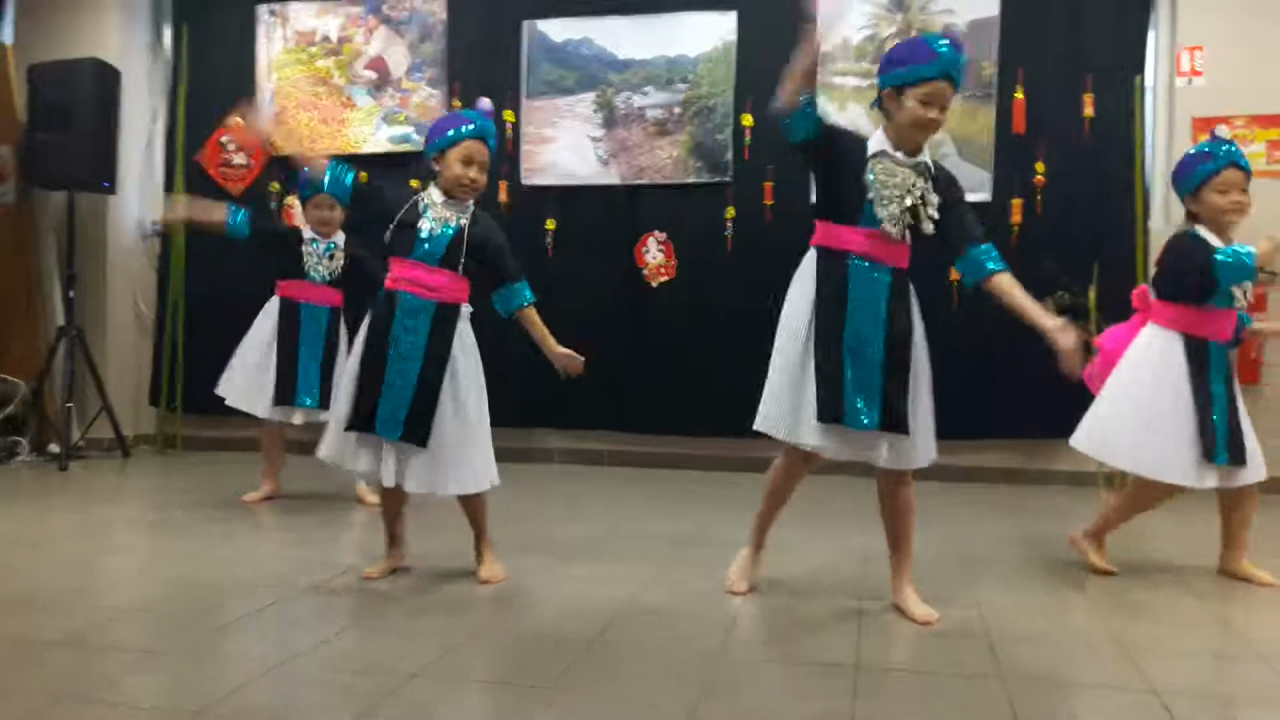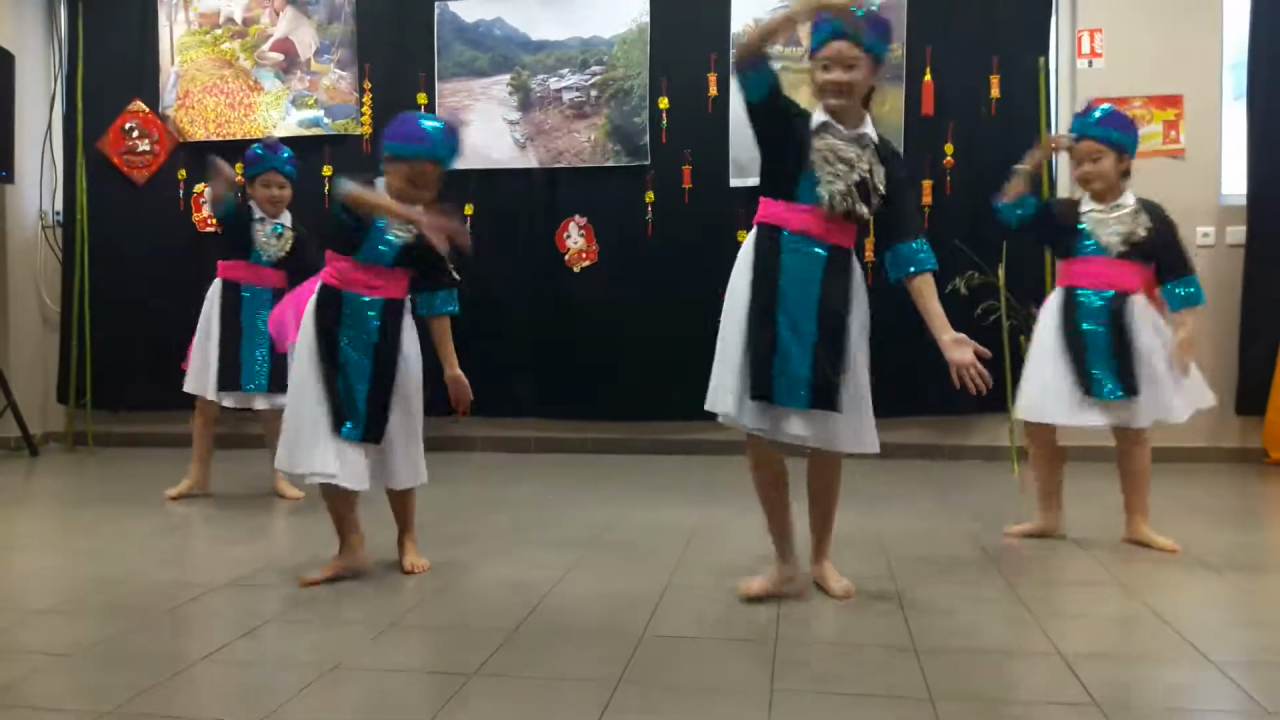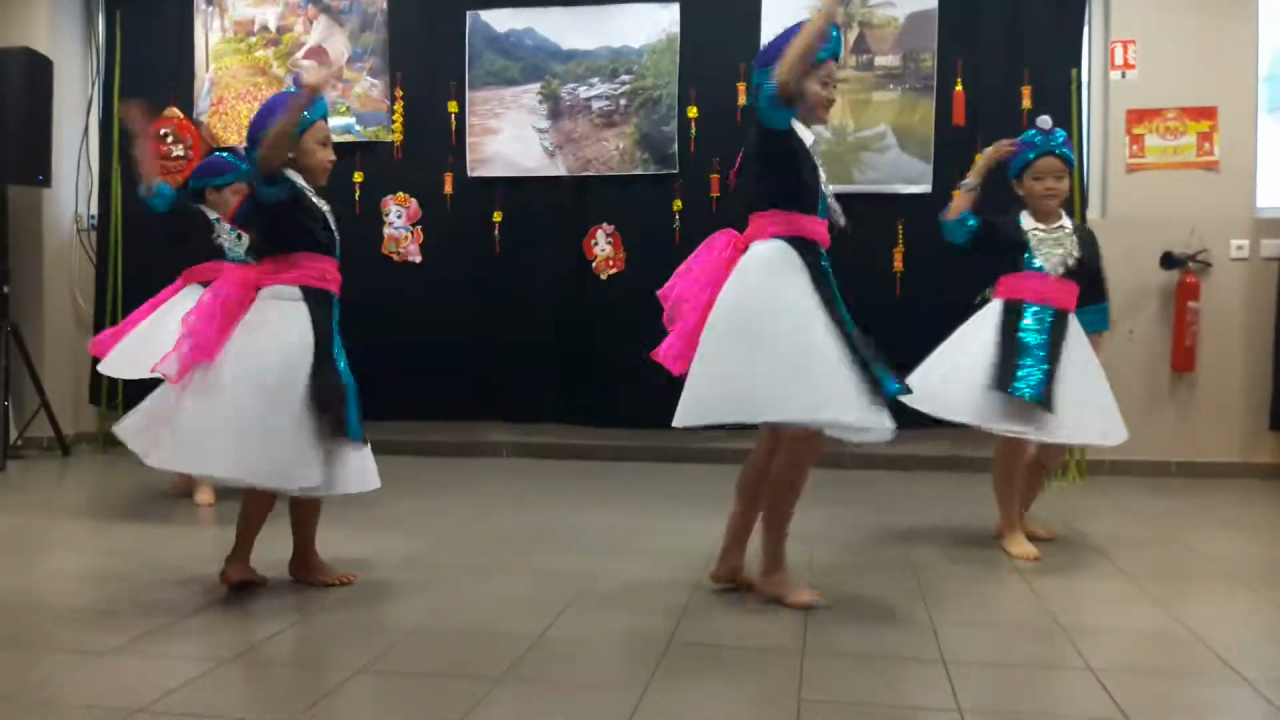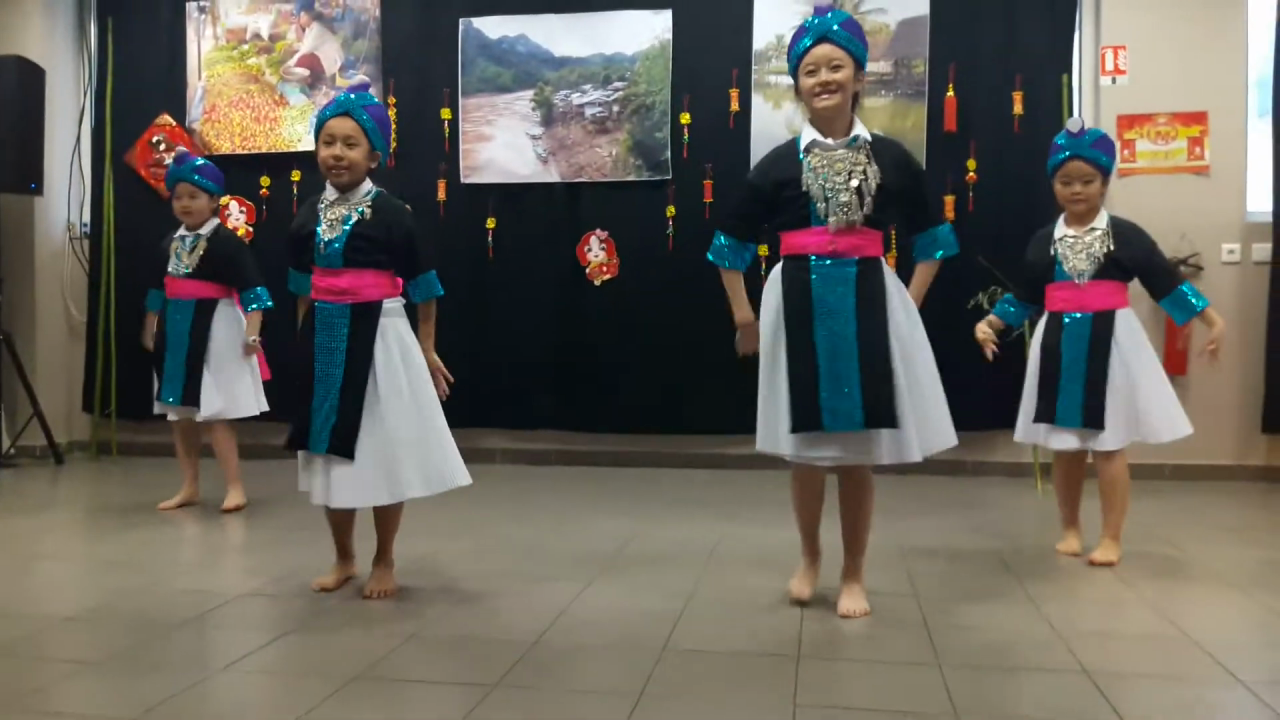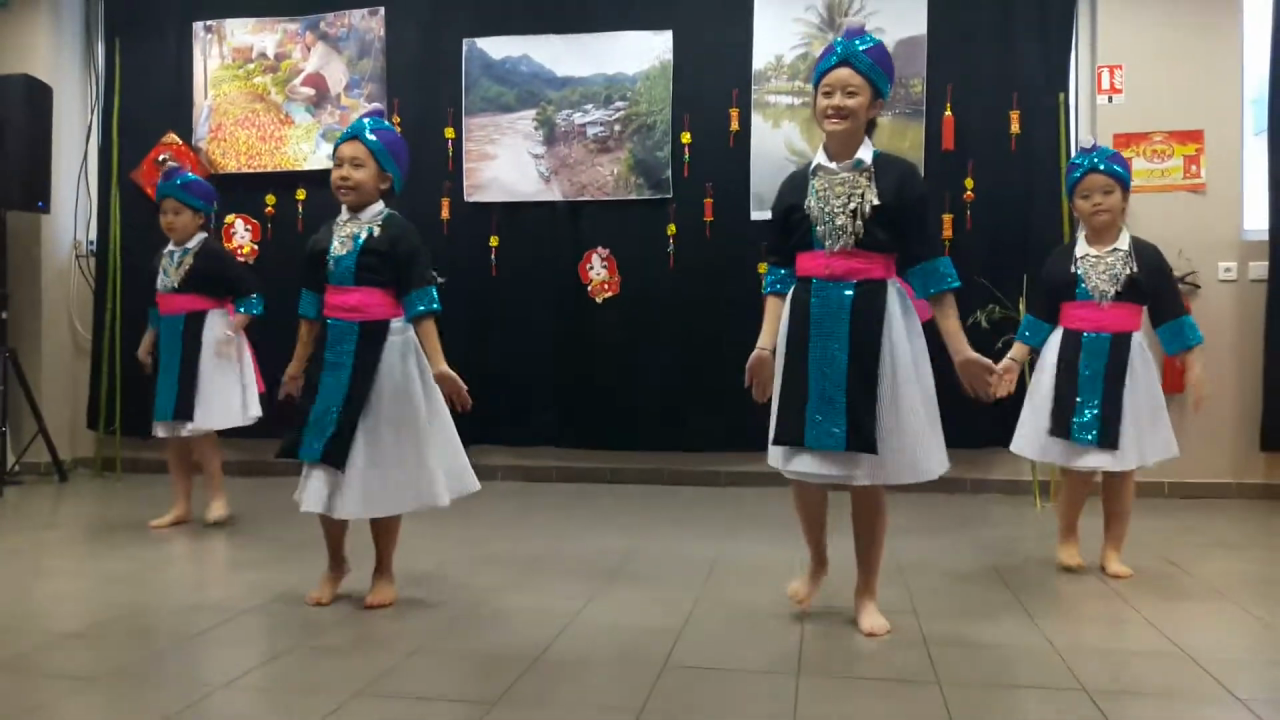
dt=1s
person 1, frame 1
left shoulder: (940, 182)
right shoulder: (844, 152)
left elbow: (978, 259)
right elbow: (791, 112)
left wrist: (1044, 319)
right wrist: (812, 39)
left hip: (891, 307)
right hip: (830, 298)
left knee: (894, 450)
right knee: (803, 440)
left ankle: (903, 585)
right ankle: (754, 544)
person 1, frame 2
left shoulder: (886, 160)
right shoulder: (785, 127)
left elbow: (908, 250)
right elbow: (747, 57)
left wrist: (945, 335)
left hip: (834, 290)
right hip: (771, 276)
left knee: (826, 434)
right knee: (765, 425)
left ankle: (820, 559)
right ankle: (787, 563)
person 1, frame 3
left shoulder: (795, 149)
right shoulder: (774, 138)
right elbow: (780, 81)
left hip: (794, 286)
right hip: (779, 281)
left knee: (780, 437)
right knee: (803, 431)
left ankle: (730, 560)
right ankle: (773, 568)
person 1, frame 4
left shoulder: (890, 157)
right shoulder: (779, 164)
left elbow: (933, 237)
right elbow: (730, 240)
left wrist: (911, 298)
right wrist: (742, 316)
left hip: (868, 301)
right hip: (799, 302)
left knee: (860, 450)
right knee: (807, 447)
left ankle: (853, 577)
right ankle: (809, 560)
person 1, frame 5
left shoulder: (899, 178)
right shoulder: (796, 185)
left elbow: (928, 267)
right elbow: (779, 271)
left wrist: (959, 348)
right wrist: (766, 342)
left hip: (876, 323)
right hip: (809, 323)
left knee: (869, 469)
right knee: (802, 463)
left ankle: (866, 595)
right ankle: (817, 562)
person 2, frame 1
left shoulder: (485, 228)
right shoulder: (406, 208)
left elbow: (512, 292)
left wrist: (552, 348)
left hip: (445, 334)
right hip: (392, 326)
left knee: (453, 442)
right knee: (389, 438)
left ankle: (484, 547)
right ankle: (395, 545)
person 2, frame 2
left shoulder: (426, 232)
right shoulder: (362, 198)
left elbow: (437, 296)
right elbow: (355, 194)
left wrist: (451, 365)
right wrist: (416, 214)
left hip: (385, 331)
right hip: (331, 318)
left knee: (389, 435)
right knee: (336, 435)
left ankle: (408, 539)
right ankle: (351, 548)
person 2, frame 3
left shoulder: (302, 202)
right shoulder: (282, 189)
right elbow: (268, 174)
right wrist: (306, 100)
left hip: (302, 324)
right hip: (289, 319)
left knee: (300, 450)
right knee: (306, 444)
left ankle: (247, 558)
right ankle: (304, 559)
person 2, frame 4
left shoulder: (391, 213)
right shoulder: (308, 216)
left elbow: (424, 284)
left wrist: (425, 348)
right wrist: (303, 332)
left hip: (378, 335)
right hip: (323, 338)
left knee: (383, 452)
right knee: (328, 451)
left ankle: (384, 560)
right ankle: (343, 557)
person 2, frame 5
left shoulder: (398, 233)
right shoulder: (324, 237)
left elbow: (419, 303)
right elbow: (314, 307)
left wrist: (437, 364)
right wrist: (297, 364)
left hip: (386, 353)
right hip: (336, 356)
left knee: (381, 466)
right knee: (326, 462)
left ankle: (384, 573)
right ankle: (335, 566)
person 3, frame 1
left shoulder: (1222, 247)
right shoulder: (1188, 246)
right elbow: (1227, 270)
left hip: (1206, 365)
right hip: (1168, 362)
left knee: (1242, 468)
right knee: (1164, 473)
left ankle: (1234, 558)
right ankle: (1093, 534)
person 3, frame 2
left shoulder: (1149, 215)
right shoulder: (1067, 212)
left elbow: (1177, 273)
right elbow: (1011, 212)
left wrist: (1185, 328)
right wrist: (1028, 168)
left hip: (1121, 322)
right hip: (1070, 320)
left knee: (1130, 428)
right knee: (1041, 423)
left ankle: (1137, 524)
right ankle: (1048, 515)
person 3, frame 3
left shoulder: (1081, 238)
right shoulder: (1007, 229)
left elbow: (1093, 297)
right elbow: (956, 225)
left wrist: (1095, 340)
right wrist: (978, 172)
left hip: (1057, 338)
right hip: (1008, 332)
left knee: (1054, 441)
right knee: (1013, 437)
left ankle: (1021, 512)
right ankle: (1010, 528)
person 3, frame 4
left shoulder: (1127, 235)
right shoulder: (1044, 241)
left elbow: (1166, 282)
right elbow: (1026, 297)
left wrist: (1211, 319)
right wrist: (992, 323)
left hip: (1111, 342)
right hip: (1058, 345)
left knee: (1109, 445)
right knee: (1064, 445)
left ankle: (1111, 537)
right ankle: (1070, 528)
person 3, frame 5
left shoulder: (1146, 257)
right shoulder: (1061, 259)
left elbow: (1170, 314)
right elbow: (1039, 316)
left wrist: (1192, 364)
right wrist: (1015, 357)
left hip: (1124, 363)
right hip: (1071, 363)
left knee: (1121, 465)
right knee: (1077, 462)
left ankle: (1112, 551)
right ankle: (1068, 539)
person 4, frame 1
left shoulder: (353, 254)
right shoulder: (287, 239)
left elbow: (375, 290)
right elbow: (244, 222)
right wrist: (194, 210)
left hip: (328, 330)
right hip: (285, 326)
right knee: (272, 409)
left ankle: (360, 481)
right ankle: (271, 480)
person 4, frame 2
left shoulder: (296, 234)
right shoulder: (240, 216)
left elbow: (306, 280)
right elbow: (219, 201)
right wrist: (224, 184)
left hip: (271, 314)
right hip: (227, 309)
left knee: (273, 399)
right knee: (208, 394)
left ankle: (281, 476)
right ankle: (198, 475)
person 4, frame 3
left shoulder: (240, 234)
right shoulder: (193, 219)
right elbow: (153, 187)
right wrist: (143, 137)
left ankle: (191, 473)
right ankle: (199, 477)
person 4, frame 4
left shoulder: (228, 242)
right shoulder: (171, 244)
left elbow: (253, 291)
right elbow: (158, 290)
left wrist: (252, 334)
right wrist: (151, 330)
left hip: (216, 330)
right hip: (176, 332)
left knee: (213, 412)
right knee: (179, 412)
left ankle: (234, 487)
right ankle: (189, 488)
person 4, frame 5
left shoulder: (213, 254)
right shoulder: (164, 258)
left elbow: (252, 298)
left wrist: (231, 331)
right wrist: (146, 344)
left hip: (208, 347)
right hip: (171, 347)
left knee: (198, 426)
right knee: (171, 428)
left ankle: (218, 495)
right ankle: (181, 505)
